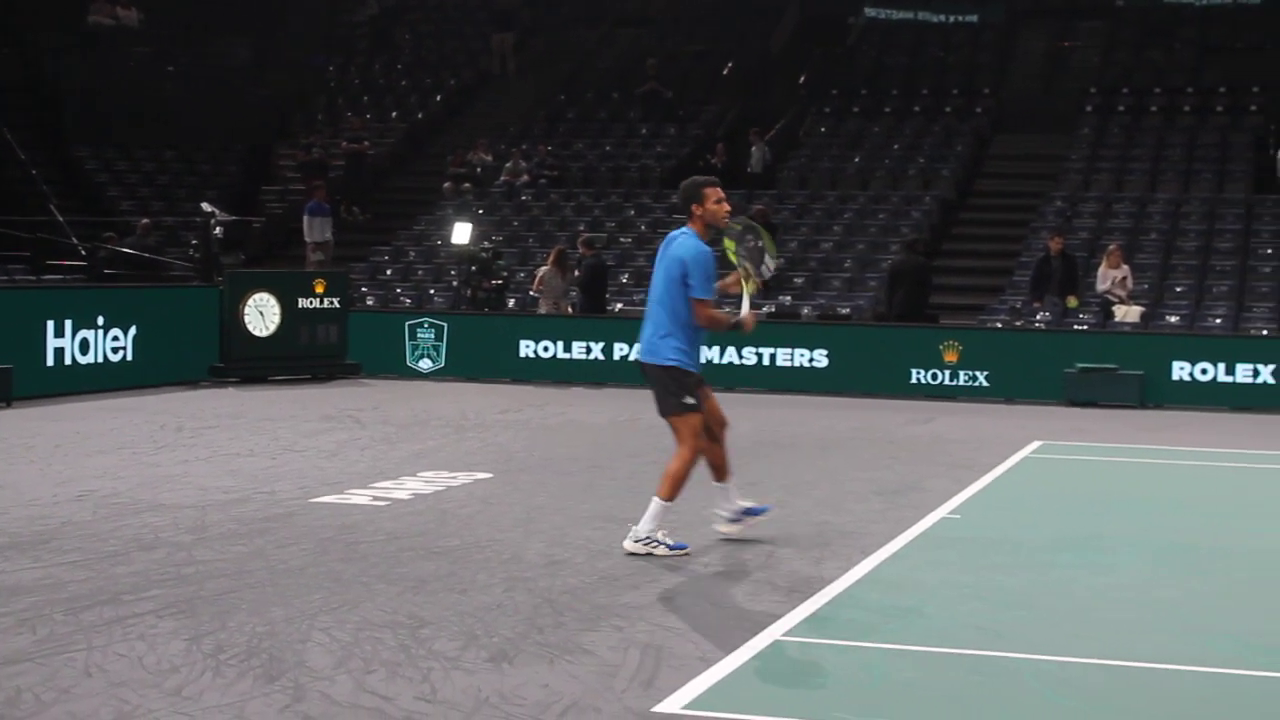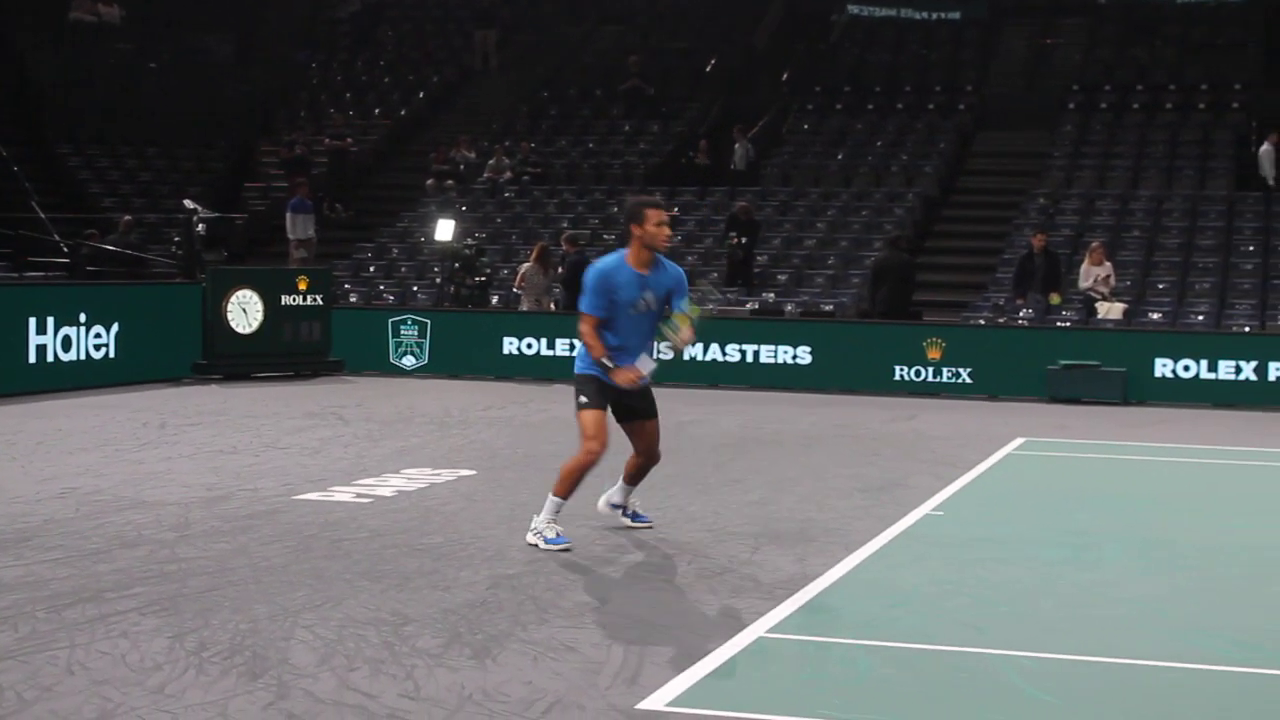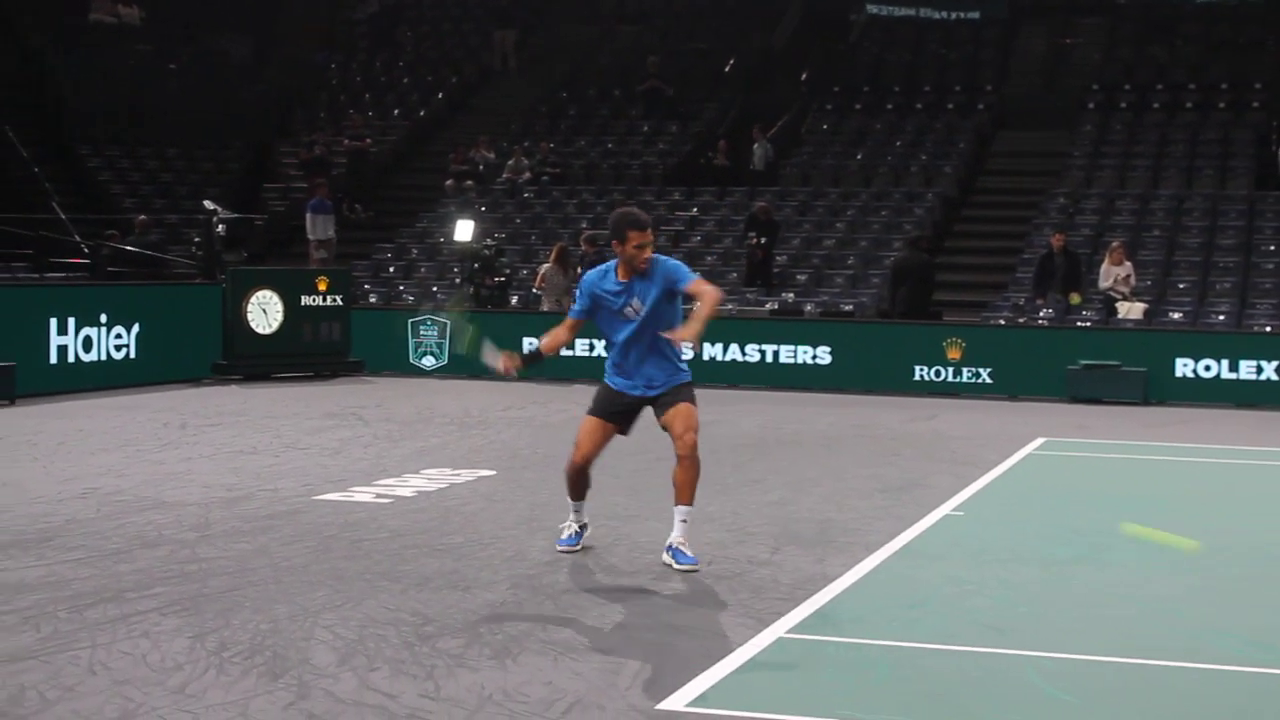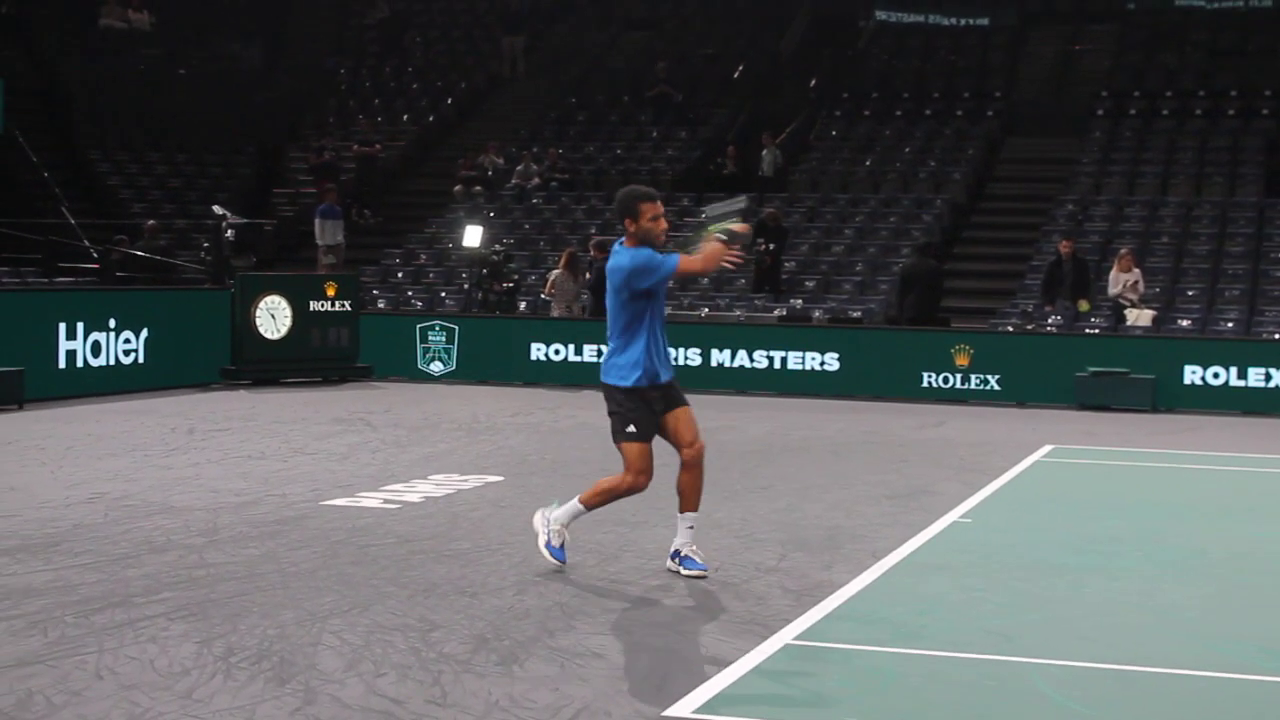
dt=0.4s
person 1, frame 1
left shoulder: (676, 240)
right shoulder: (697, 253)
right elbow: (704, 316)
left wrist: (724, 286)
right wrist: (737, 322)
left hip: (676, 356)
right hip: (668, 359)
left knee: (715, 426)
right knee: (691, 448)
left ankle: (731, 508)
right ankle: (644, 533)
person 1, frame 2
left shoulder: (672, 274)
right shoulder: (602, 271)
left elbow: (682, 320)
right elbow: (588, 329)
left wrist: (683, 335)
right wrist: (611, 370)
left hip: (637, 374)
right hip: (595, 372)
left knee: (650, 454)
right knee: (592, 450)
left ankle: (617, 498)
right ankle: (544, 523)
person 1, frame 3
left shoulder: (668, 269)
right shoulder: (596, 282)
left elbow: (710, 294)
right elbow: (567, 330)
left wrist: (694, 324)
right wrist: (526, 358)
left hip: (669, 381)
right hip: (620, 384)
left knee: (687, 445)
right knee: (579, 460)
left ankle: (678, 540)
right ankle: (577, 520)
person 1, frame 4
left shoulder: (636, 250)
right shoulder: (633, 263)
left elbow: (681, 262)
right elbow: (699, 265)
left wrist: (719, 241)
right wrist: (720, 245)
left hip: (655, 376)
right hip: (627, 381)
left knee: (692, 450)
right knee: (636, 478)
left ankle: (683, 549)
right ankle: (555, 520)
